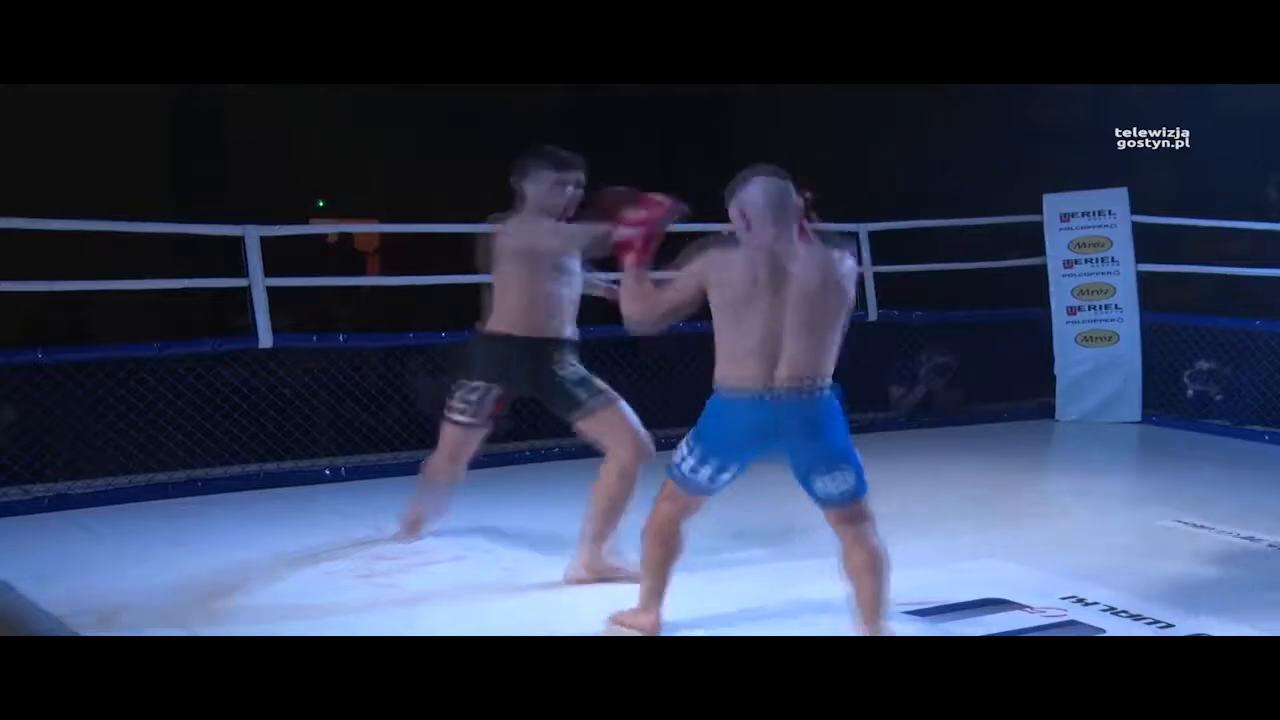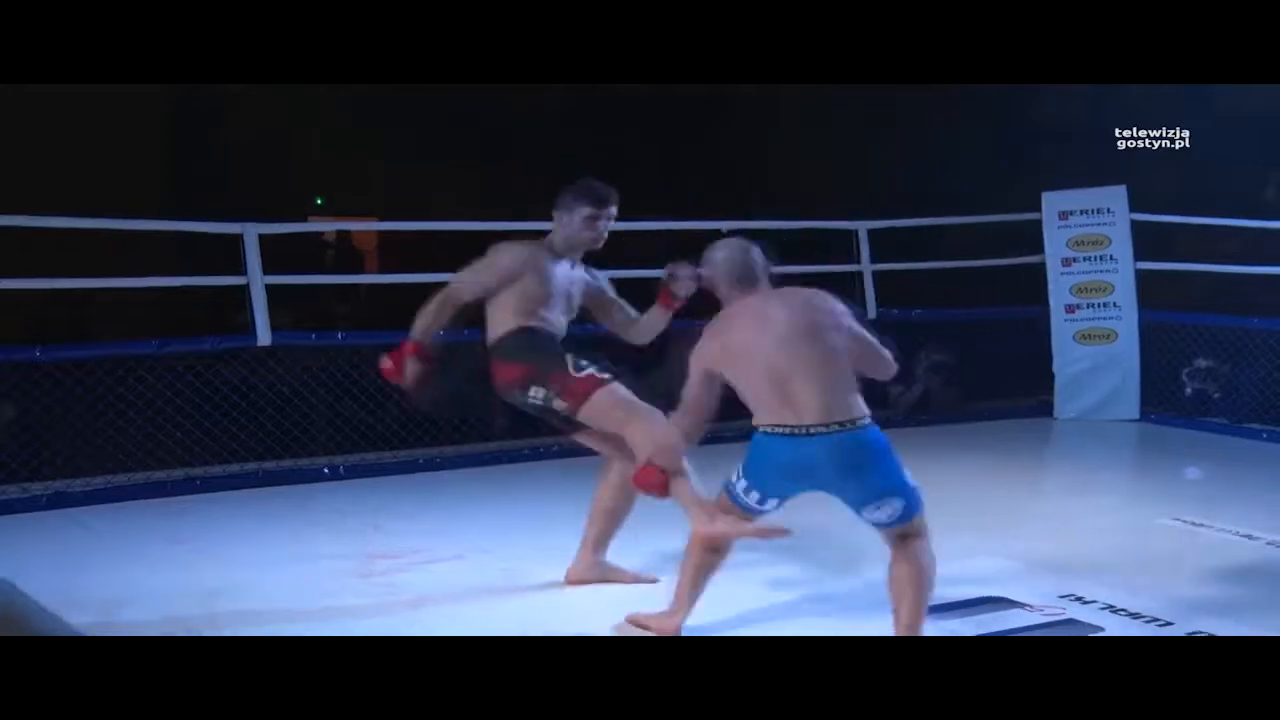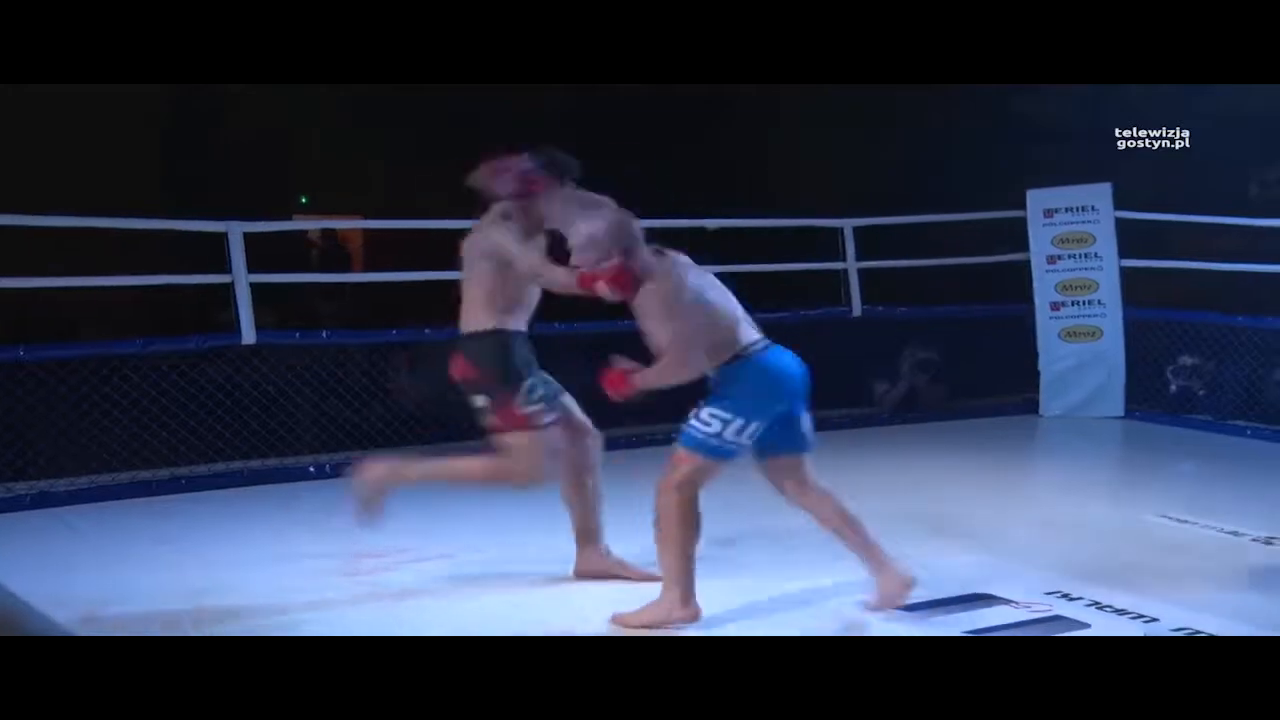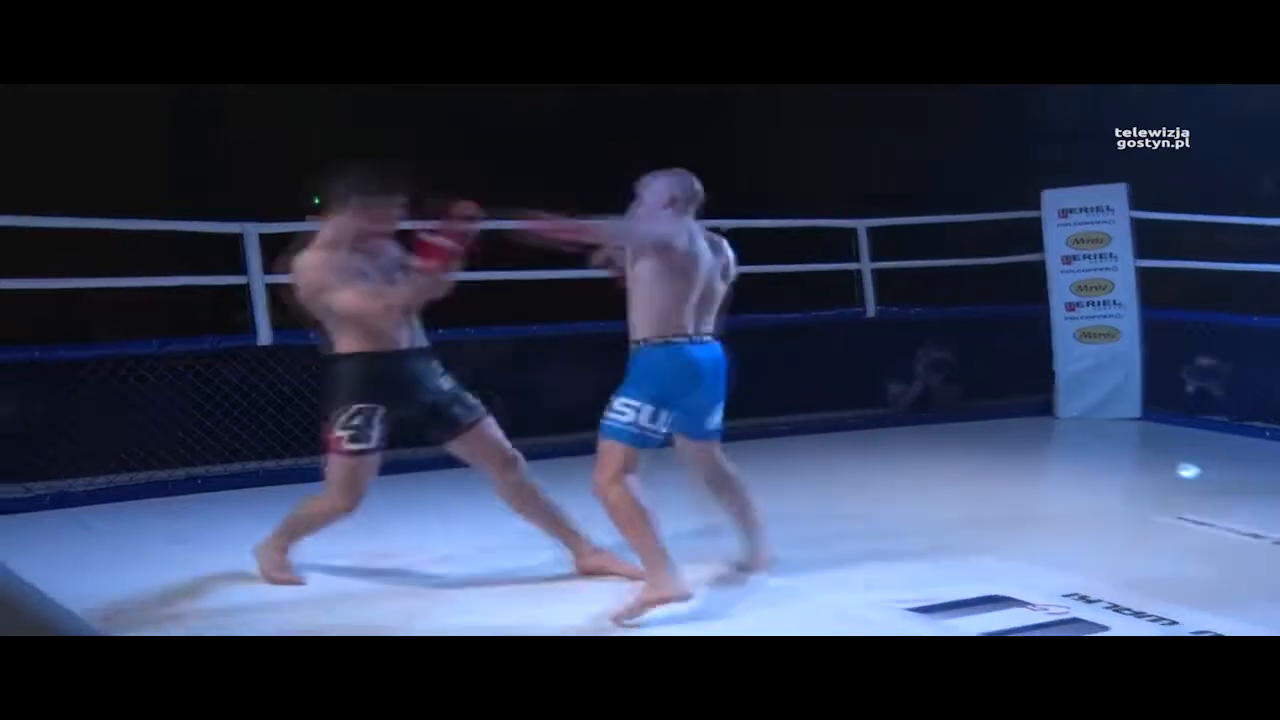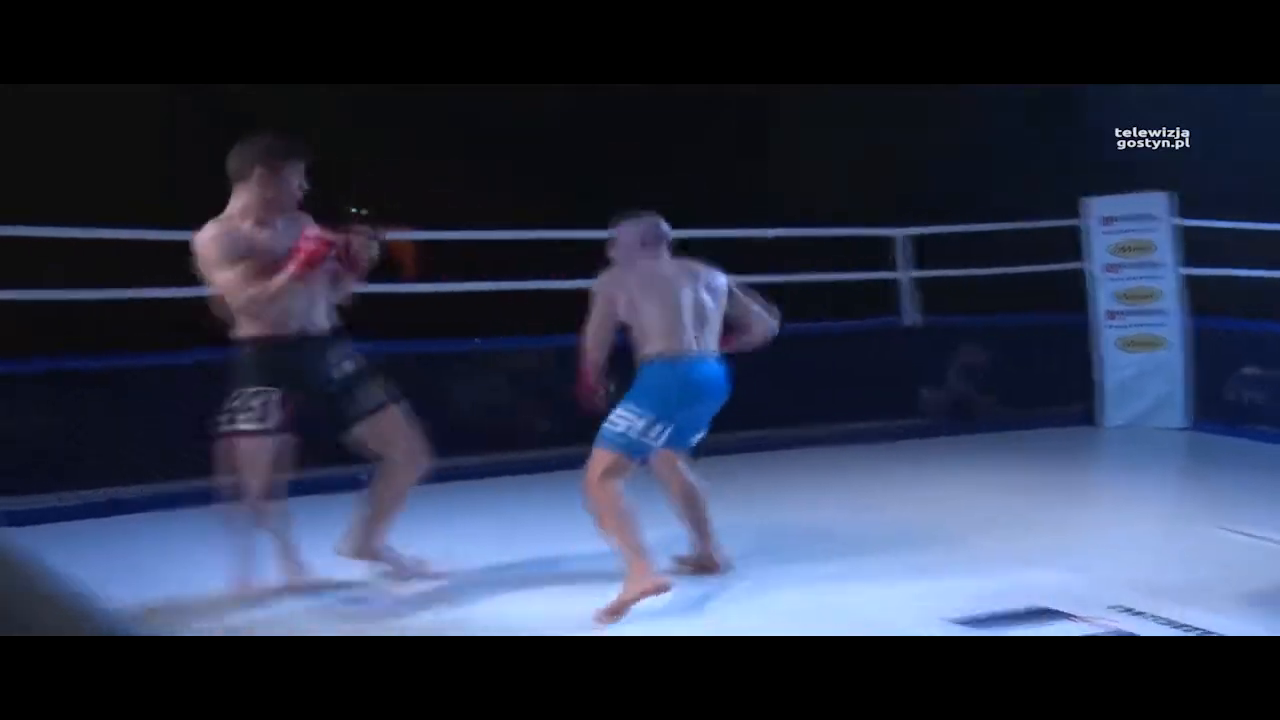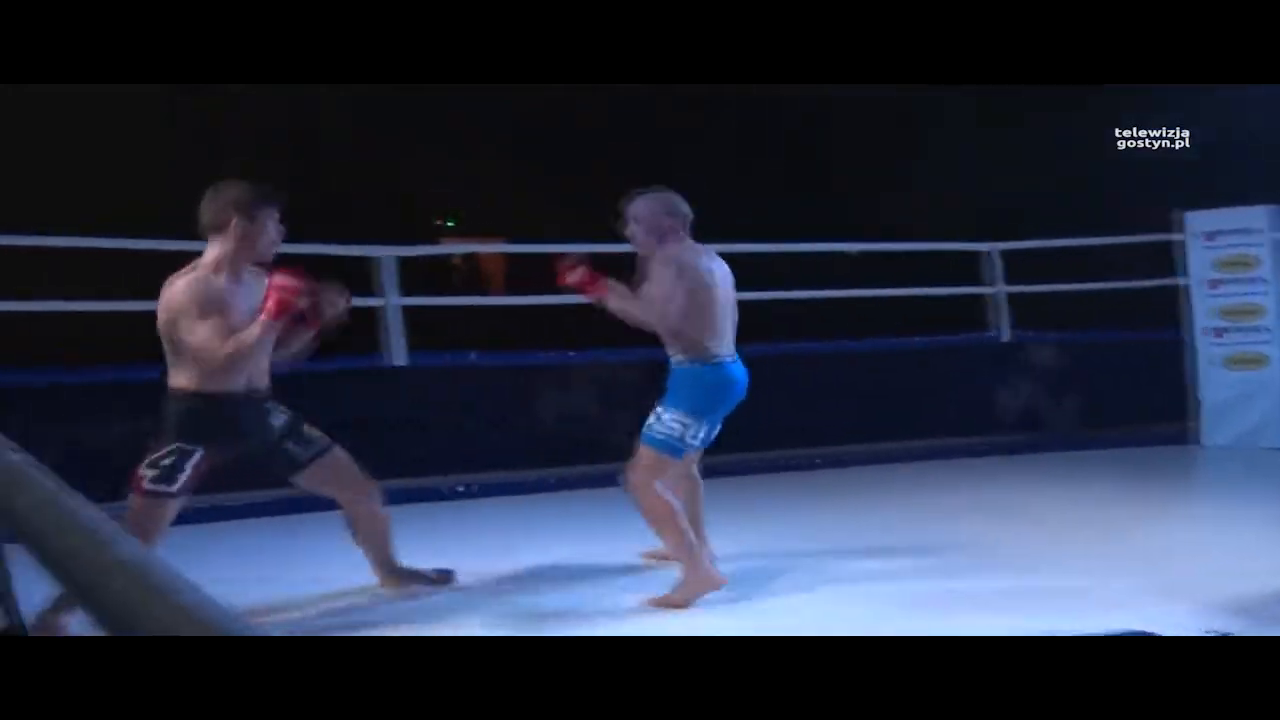
dt=0.3s
person 1, frame 1
left shoulder: (719, 263)
right shoulder: (837, 264)
left elbow: (638, 314)
left wrist: (633, 254)
right wrist: (806, 241)
left hip: (736, 416)
right hip: (812, 415)
left knee: (670, 507)
right knee: (856, 526)
left ankle: (647, 612)
right ankle: (876, 631)
person 1, frame 2
left shoulder: (712, 342)
right shoulder: (817, 305)
left elbow: (689, 422)
right elbow: (884, 368)
left hip: (780, 454)
right hip: (854, 448)
right knee: (911, 538)
left ankle: (674, 616)
right ankle: (906, 638)
person 1, frame 3
left shoulder: (661, 290)
right shoulder: (652, 261)
left elbow: (686, 367)
left wrist: (632, 379)
left hip: (751, 380)
right hip: (781, 368)
left knee: (676, 485)
right knee: (796, 484)
left ankle: (677, 601)
right ankle: (885, 571)
person 1, frame 4
left shoulder: (665, 228)
right shoulder: (720, 247)
left elbow: (613, 231)
right wrist: (620, 261)
left hip: (661, 366)
right hip: (704, 359)
left knee: (608, 479)
right knee: (706, 456)
left ankle: (661, 578)
right ankle: (754, 545)
person 1, frame 5
left shoulder: (614, 278)
right shoulder: (710, 276)
left elbow: (597, 337)
right elbow: (766, 325)
left wrist: (591, 383)
left hip: (665, 381)
right hip: (709, 379)
left knee: (599, 480)
right knee: (667, 461)
left ankle: (640, 574)
right ankle: (707, 552)
person 1, frame 6
left shoulder: (670, 259)
right shoulder: (707, 261)
left elbow: (657, 316)
left wrist: (596, 290)
right wrist: (615, 290)
left hip: (701, 380)
right hip: (718, 374)
left knee: (641, 481)
right knee: (677, 465)
left ankle: (699, 571)
right ankle: (690, 547)
person 2, frame 1
left shoulder: (569, 236)
right shoulder: (519, 229)
right wrist: (624, 225)
left hip: (557, 357)
right hip: (498, 351)
left knee: (636, 446)
right knee: (450, 458)
left ankle: (590, 558)
right ankle: (424, 511)
person 2, frame 2
left shoulder: (585, 279)
right shoulder: (521, 256)
left elbow: (639, 333)
right elbow: (449, 298)
left wrist: (672, 295)
right wrist: (414, 350)
left hip: (547, 372)
right hip: (525, 357)
left knee: (626, 453)
right knee: (645, 423)
left ankle: (588, 561)
right ankle: (697, 509)
person 2, frame 3
left shoulder: (516, 229)
right shoulder: (500, 233)
left hip: (504, 353)
right hip: (493, 356)
left knee: (586, 441)
right knee: (535, 467)
left ankle: (592, 554)
right ankle: (391, 473)
person 2, frame 4
left shoulder: (380, 247)
right shoulder: (314, 265)
left elbow: (429, 289)
right elbow: (375, 313)
right wrist: (431, 272)
left hip: (420, 368)
right hip: (364, 378)
left knee: (505, 463)
right knee: (344, 497)
left ankle: (585, 553)
right ankle: (275, 546)
person 2, frame 5
left shoulder: (300, 224)
right shoulder: (216, 240)
left elbow: (337, 293)
right elbow: (249, 306)
left wrist: (355, 262)
right wrist: (306, 263)
left hip: (329, 353)
right hip: (265, 362)
left knee: (410, 457)
right knee: (249, 485)
left ankle: (366, 540)
right ankle: (282, 555)
person 2, frame 6
left shoulder: (260, 280)
right shoulder: (188, 292)
left elbow: (282, 351)
right elbow: (224, 362)
left wrist: (321, 317)
right wrist: (275, 311)
left hip: (260, 412)
right hip: (198, 420)
left knee: (363, 493)
right knee: (133, 539)
left ankle: (388, 570)
right ankle: (56, 611)
